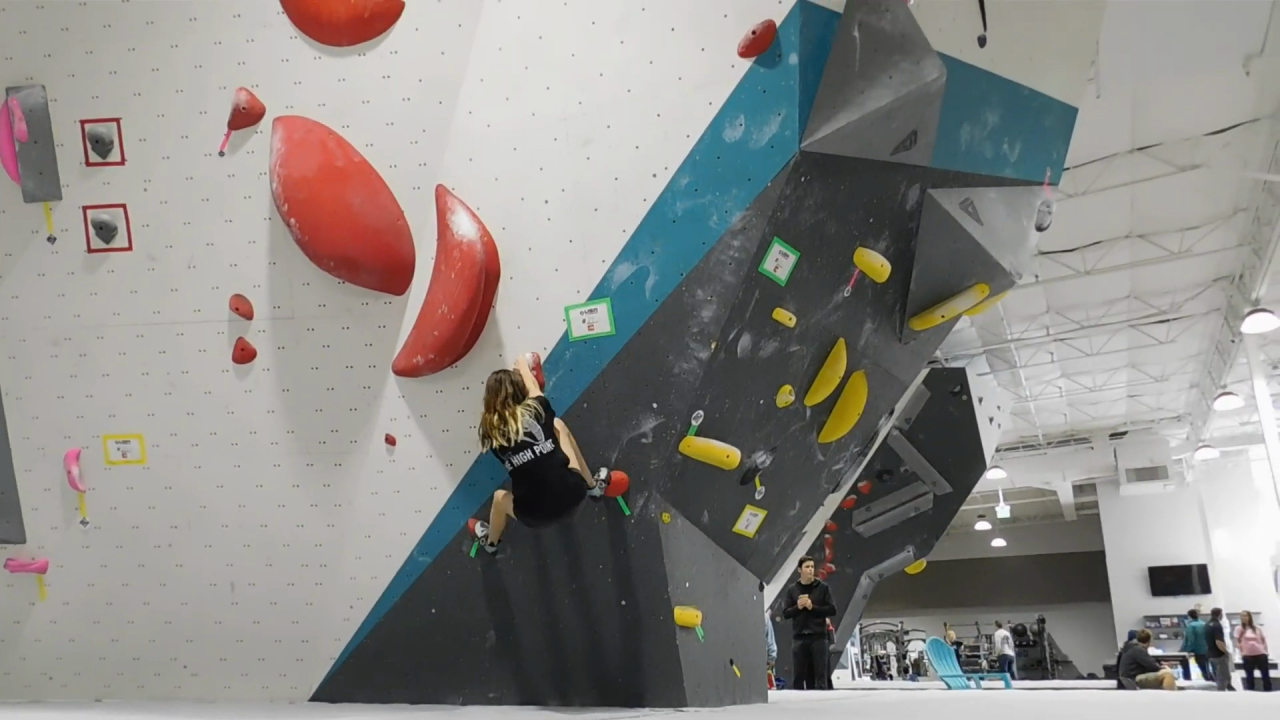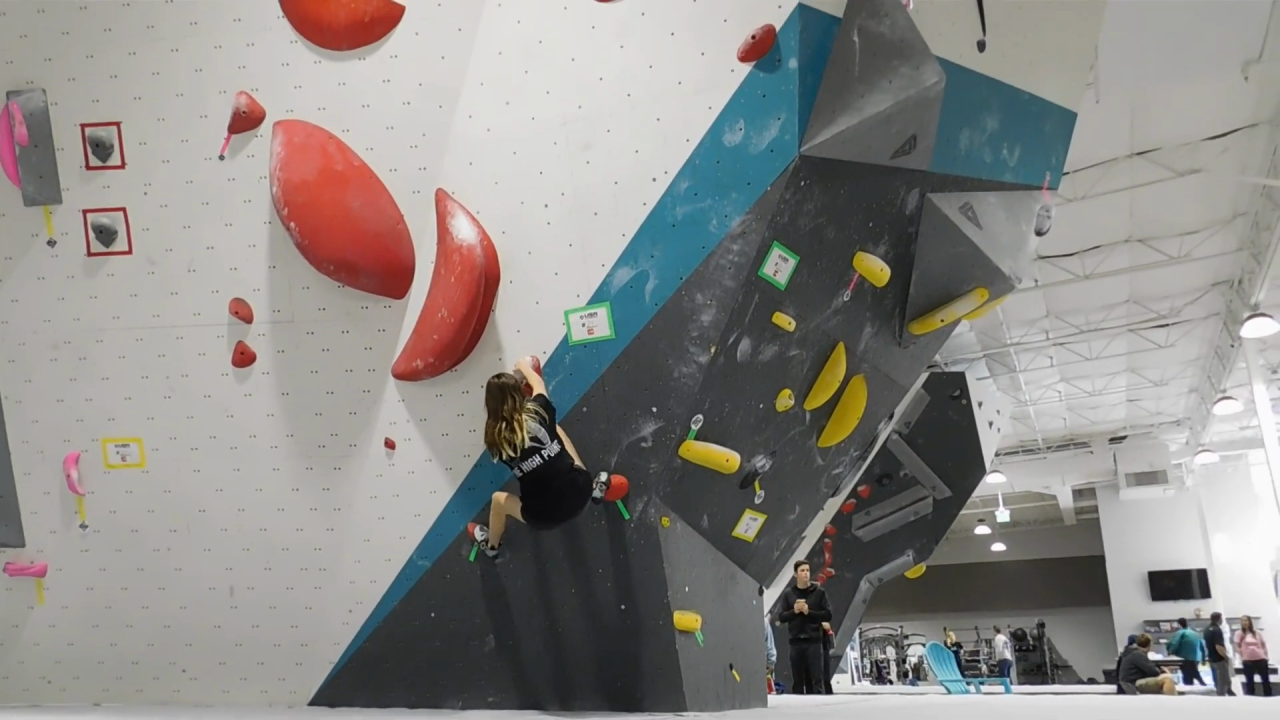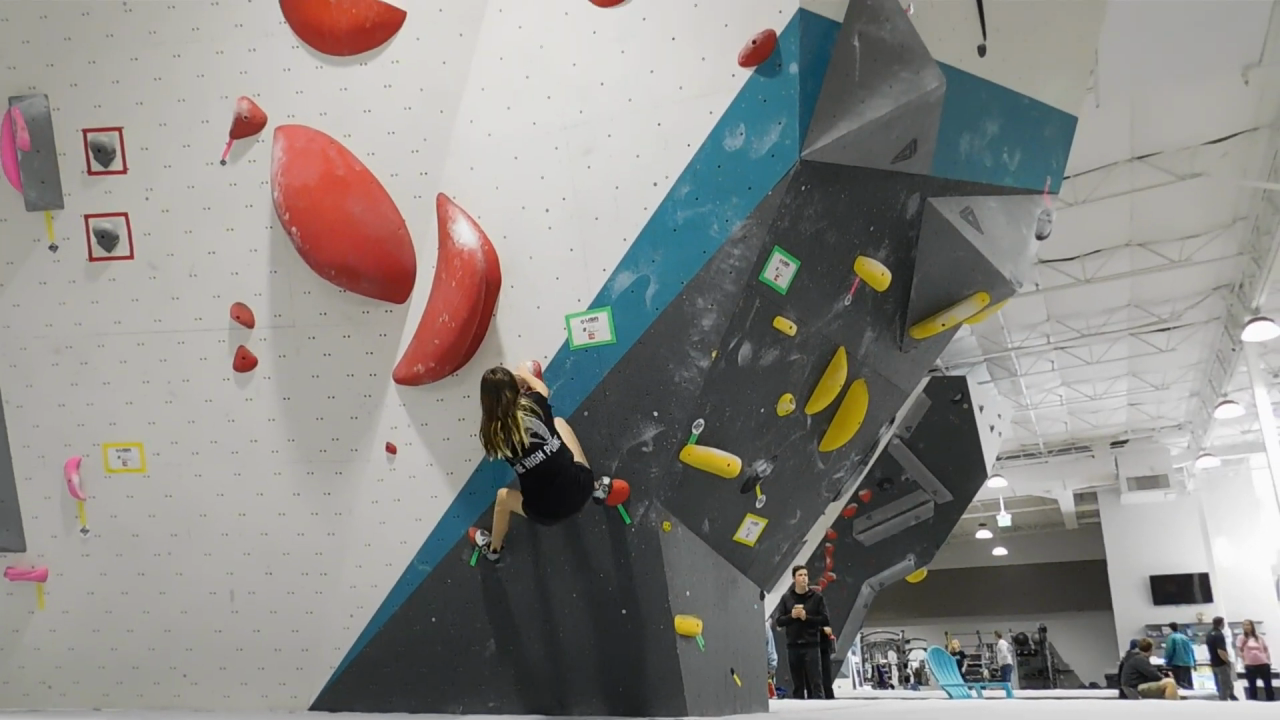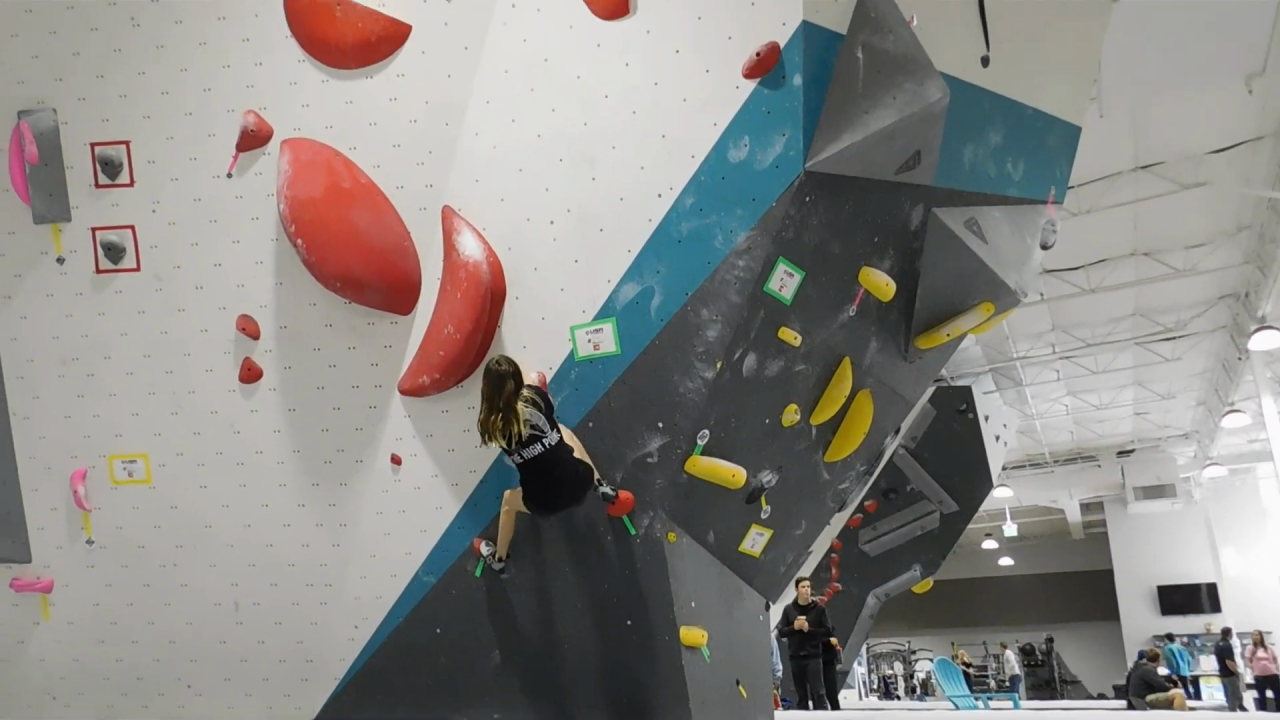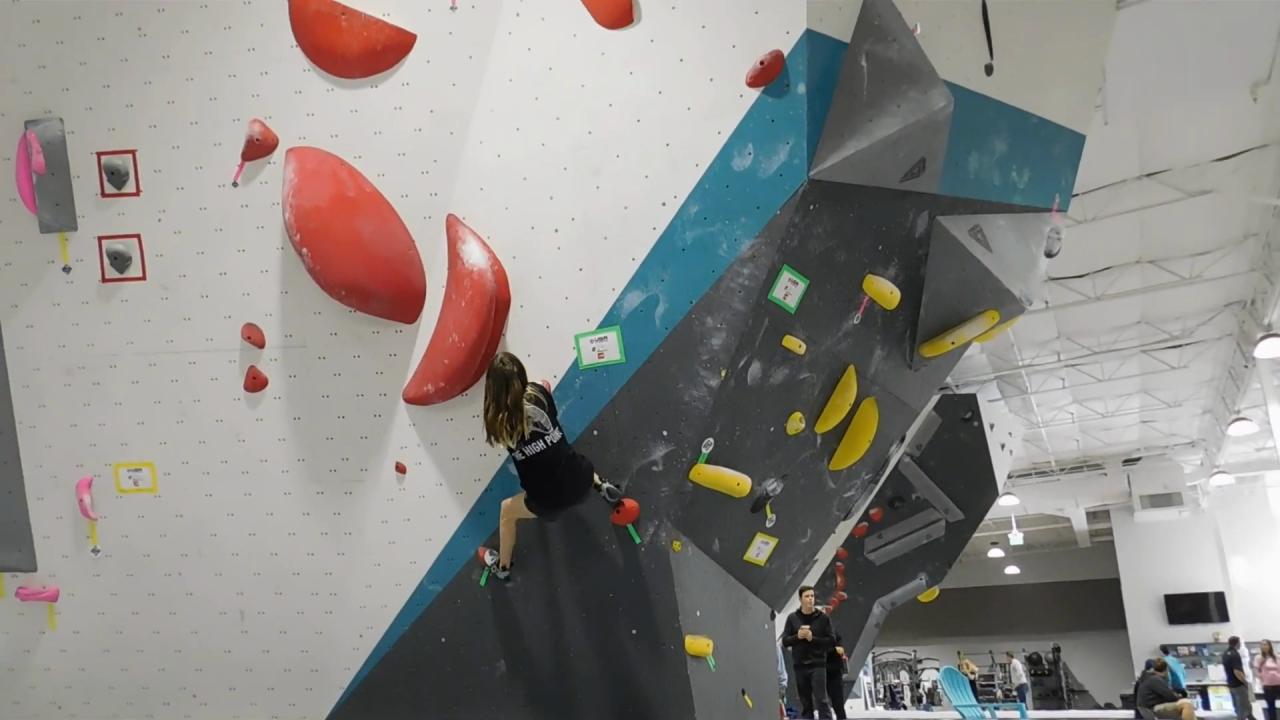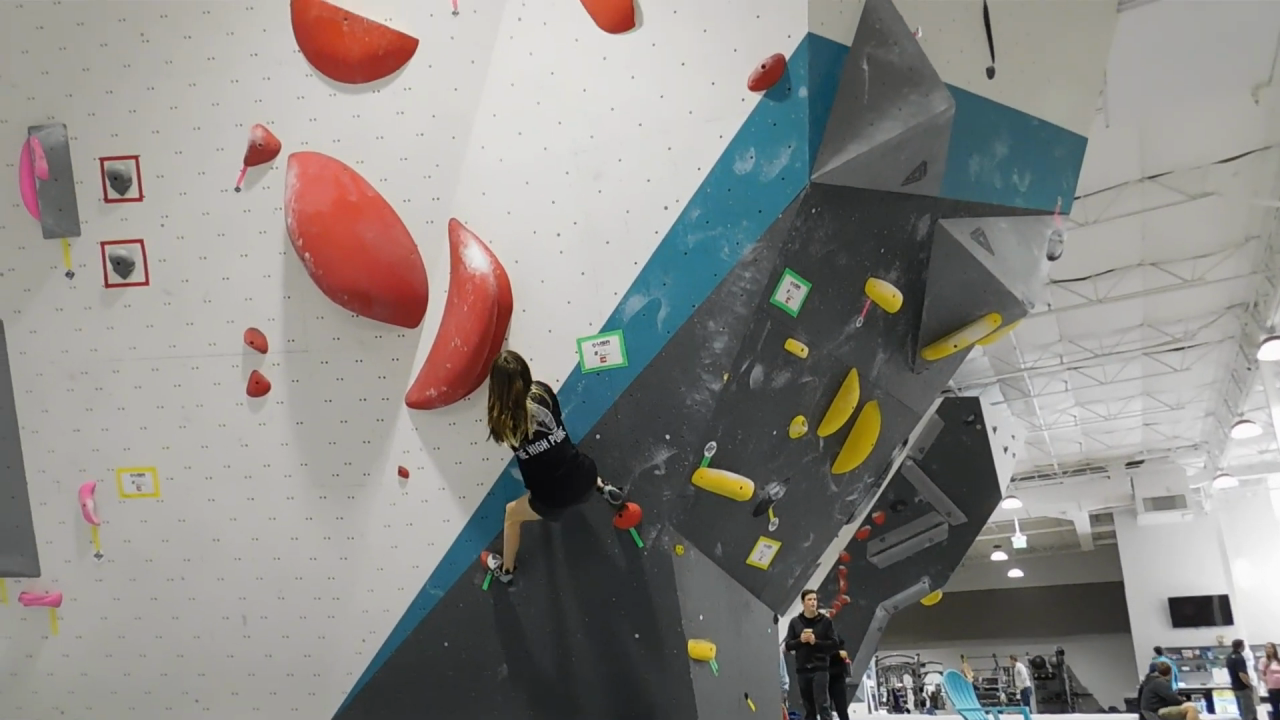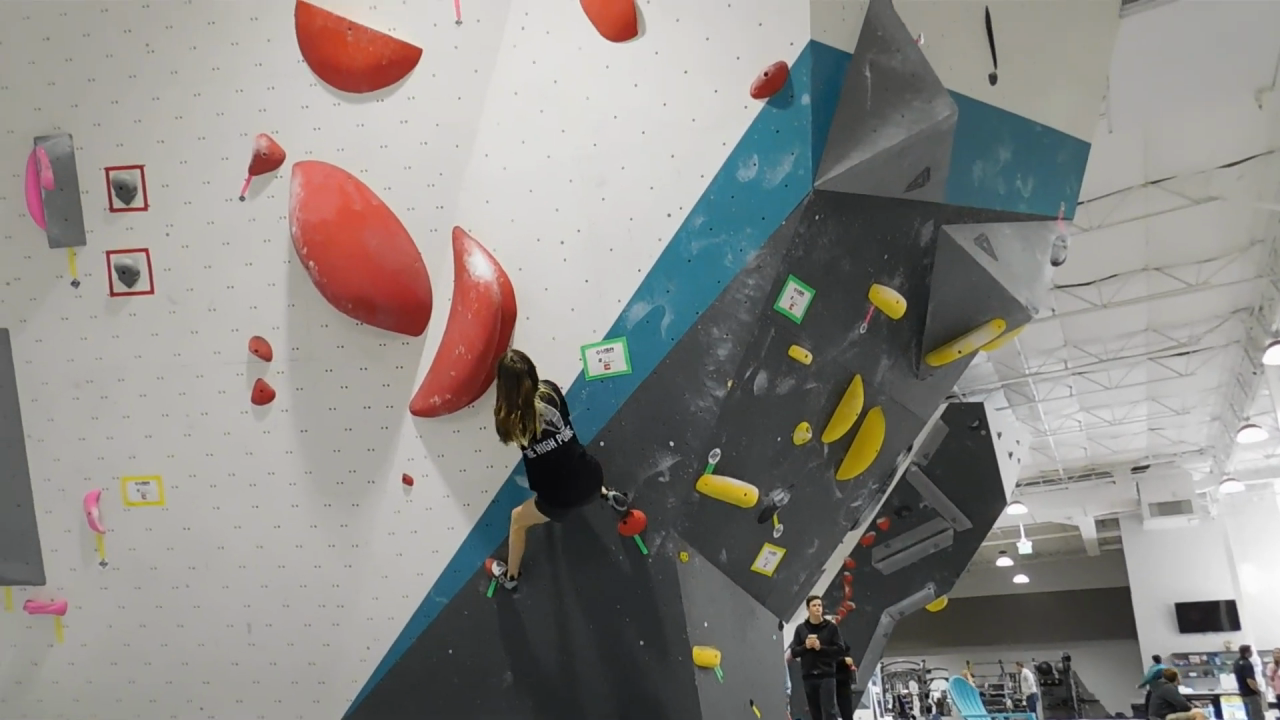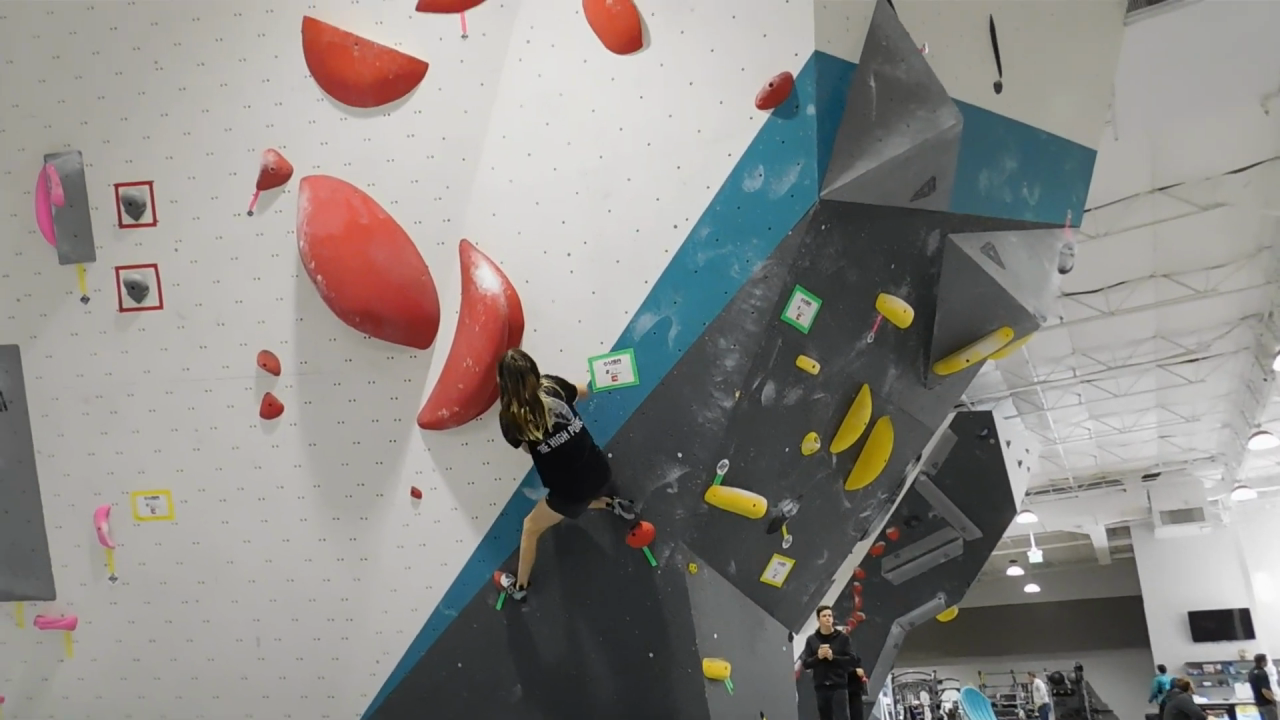
dt=0.2s
person 1, frame 1
left shoulder: (490, 430)
right shoulder: (535, 409)
right elbow: (534, 388)
right wrist: (523, 367)
left hip: (534, 515)
right hip: (572, 495)
left knee: (500, 498)
right knee: (557, 424)
left ankle: (491, 542)
right ankle: (592, 485)
person 1, frame 2
left shoulder: (494, 437)
right shoulder: (537, 410)
right elbow: (539, 384)
right wrist: (524, 367)
left hip: (544, 517)
right hip: (581, 491)
left knee: (498, 500)
left ankle: (491, 545)
right ankle: (594, 487)
person 1, frame 3
left shoulder: (491, 432)
right shoulder: (532, 403)
right elbow: (543, 388)
right wrist: (525, 375)
left hip: (545, 510)
right hip: (578, 485)
left knee: (503, 498)
left ankle: (493, 549)
right ankle: (595, 487)
person 1, frame 4
left shoulder: (490, 422)
right shoulder: (534, 395)
left hip: (545, 502)
right hip: (580, 481)
left knee: (508, 501)
left ankle: (498, 558)
right ankle: (600, 486)
person 1, frame 5
left shoulder: (494, 419)
right shoulder: (537, 393)
left hip: (548, 500)
right hip: (581, 477)
left knee: (507, 511)
left ankle: (502, 566)
right ankle: (601, 485)
person 1, frame 6
left shoulder: (499, 418)
right shoulder: (542, 392)
left hip: (552, 499)
right hip: (584, 476)
left knee: (512, 514)
left ankle: (505, 569)
right ankle: (604, 488)
person 1, frame 7
left shoulder: (505, 419)
right shoulder: (549, 391)
left hip: (558, 498)
right hip: (591, 476)
left knee: (518, 520)
left ankle: (509, 576)
right ankle: (608, 495)
person 1, frame 8
left shoulder: (510, 418)
right shoulder: (554, 387)
right elbow: (582, 391)
left hip: (568, 491)
right hip: (599, 473)
left knee: (531, 528)
left ankle: (519, 588)
right ankle: (615, 505)
